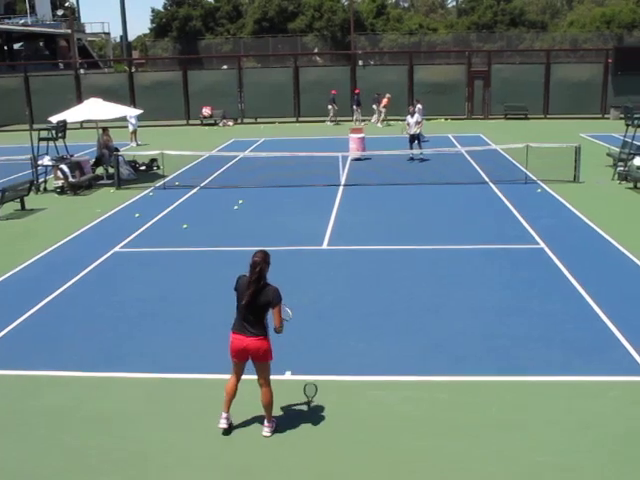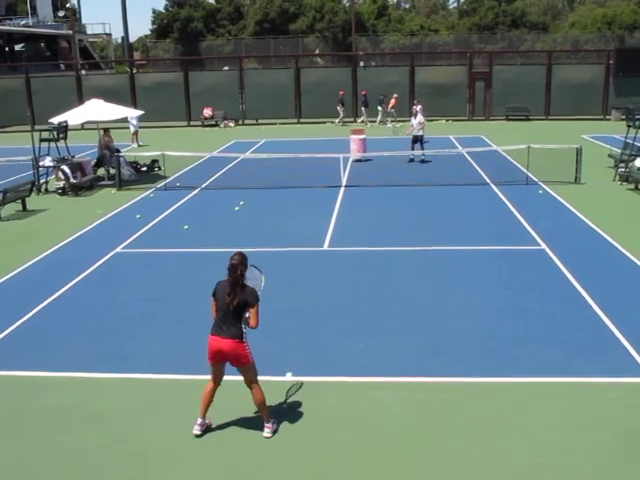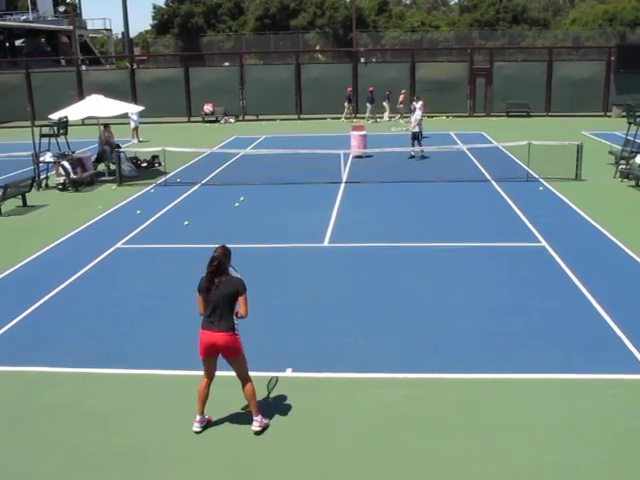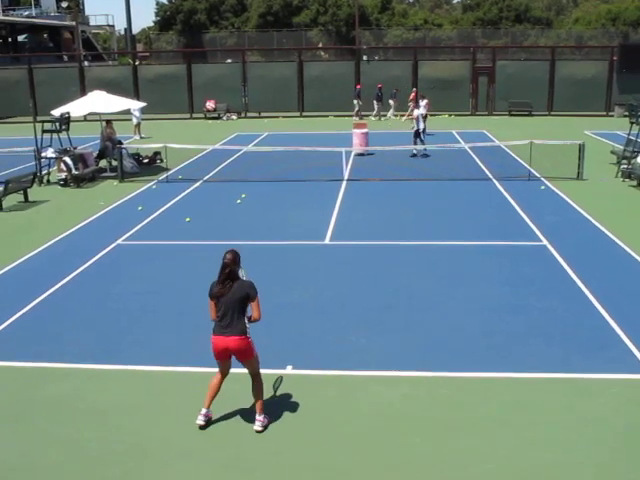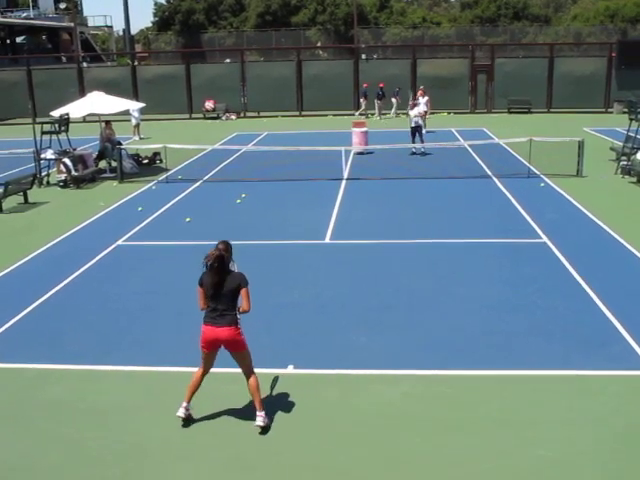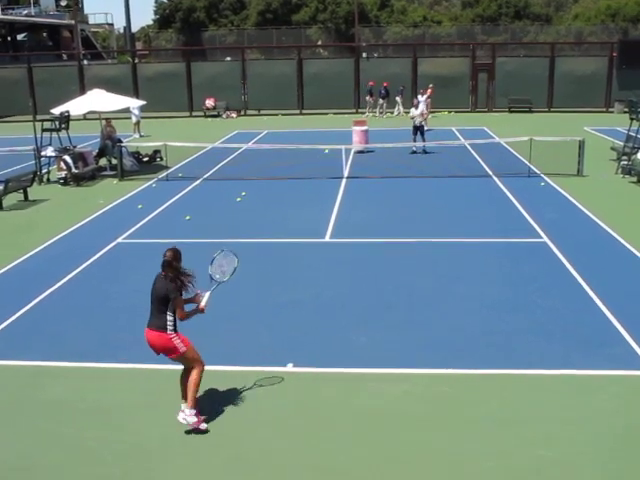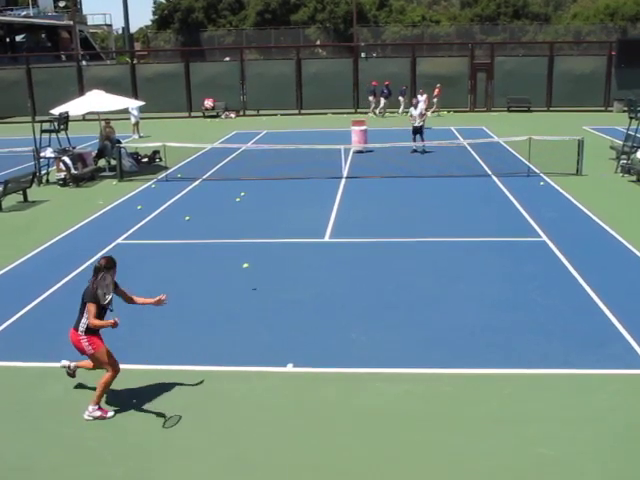
dt=0.4s
person 1, frame 1
left shoulder: (240, 282)
right shoulder: (272, 292)
right elbow: (278, 325)
right wrist: (279, 328)
left hip: (237, 338)
right hip: (259, 342)
left knee: (235, 377)
right knee: (264, 383)
left ankle: (225, 417)
right ankle: (268, 424)
person 1, frame 2
left shoulder: (219, 286)
right shoulder: (250, 292)
left elbow: (215, 315)
right elbow: (253, 323)
left hip: (214, 340)
right hip: (235, 344)
left knee: (214, 382)
right knee: (253, 384)
left ankle: (200, 423)
right ankle: (268, 424)
person 1, frame 3
left shoulder: (203, 282)
right shoulder: (237, 282)
left elbow: (201, 311)
right elbow: (243, 313)
left hip: (206, 335)
right hip: (227, 336)
left knee: (207, 377)
right knee: (244, 378)
left ankle: (199, 419)
right ankle: (257, 419)
person 1, frame 4
left shoulder: (214, 286)
right shoulder: (247, 286)
left elbow: (213, 316)
right elbow: (257, 316)
left hip: (218, 338)
right hip: (239, 339)
left knee: (222, 373)
right knee: (255, 374)
left ankle: (203, 414)
right ankle: (260, 418)
person 1, frame 5
left shoulder: (205, 277)
right shoulder: (239, 278)
left elbow: (202, 305)
right elbow: (246, 308)
left hip: (209, 329)
right hip: (231, 331)
left knee: (204, 369)
right knee: (249, 372)
left ankle: (184, 407)
right ankle: (260, 415)
person 1, frame 6
left shoulder: (161, 278)
right shoulder: (174, 285)
right elbow: (181, 316)
left wrist: (191, 299)
right wrist: (197, 310)
left hip: (152, 334)
right hip: (165, 336)
left knee: (189, 365)
right knee: (198, 366)
left ankle: (187, 409)
right ankle: (189, 412)
person 1, frame 7
left shoulder: (110, 284)
right shoulder: (93, 292)
left elbow: (130, 299)
right elbow: (92, 321)
left wrist: (152, 301)
right wrist: (108, 323)
left hip: (91, 333)
right hip: (83, 336)
left knee: (107, 363)
right knee: (113, 369)
left ankle: (71, 365)
right ankle: (93, 409)
